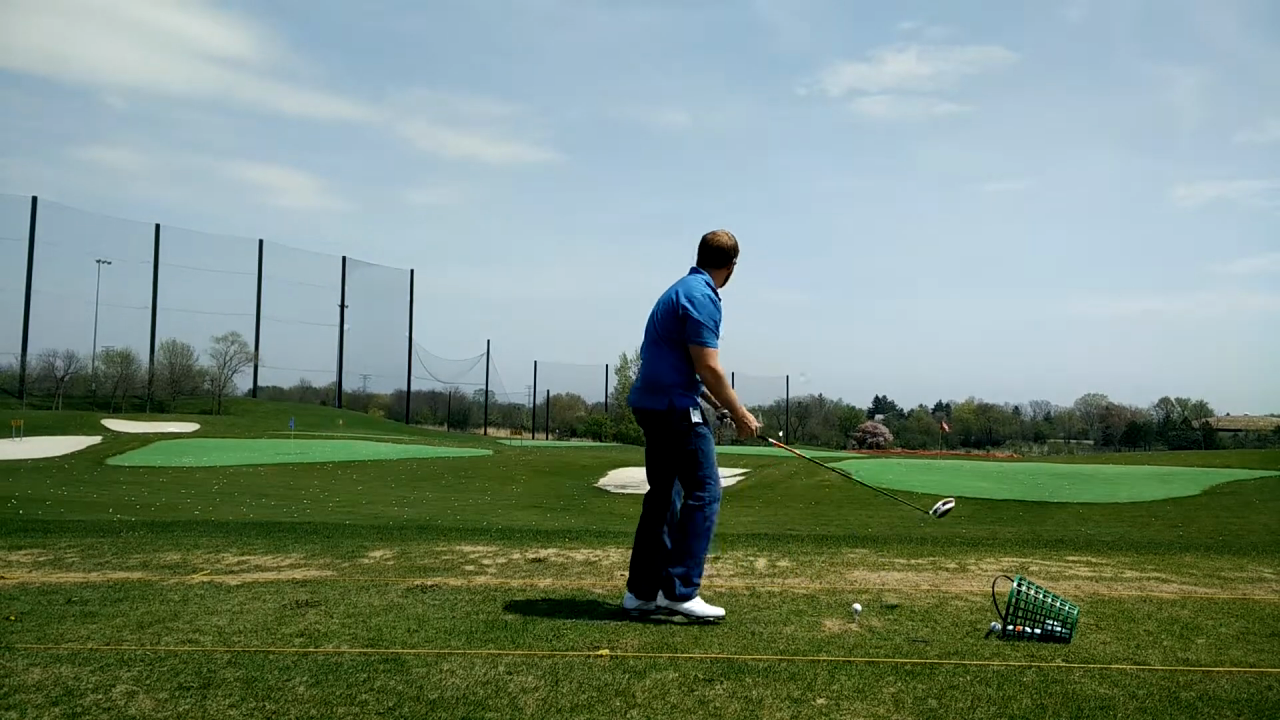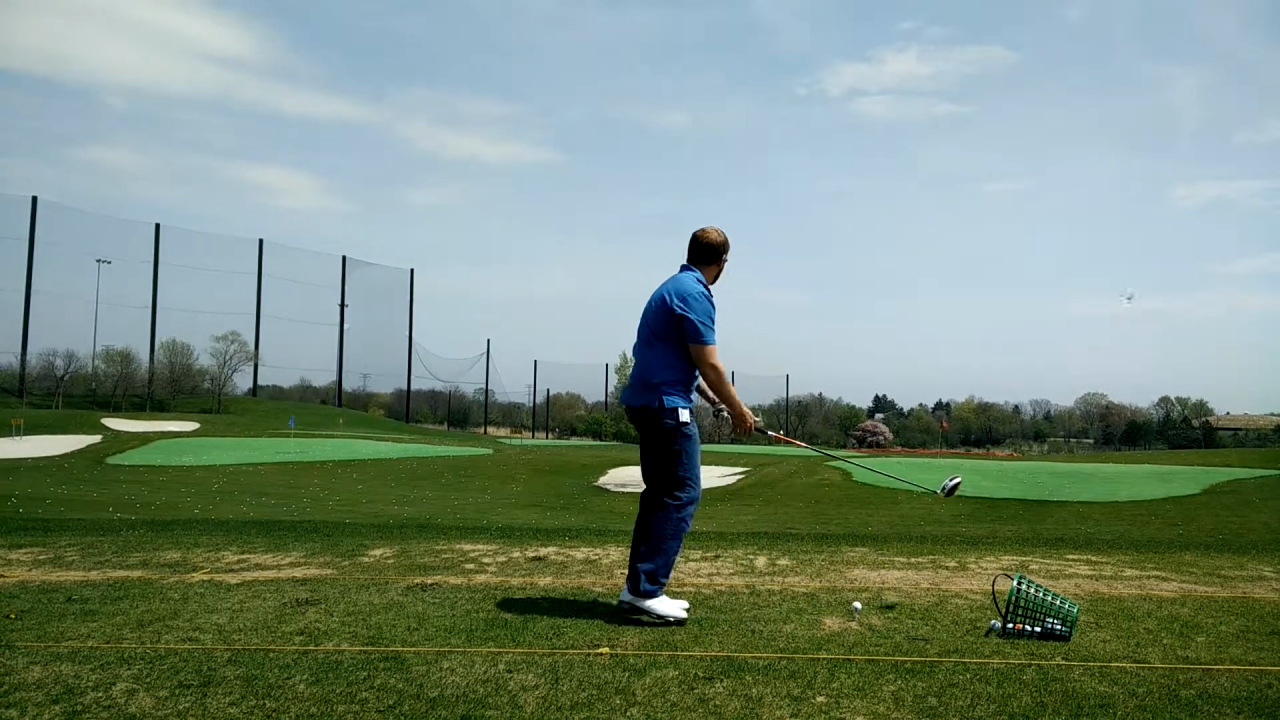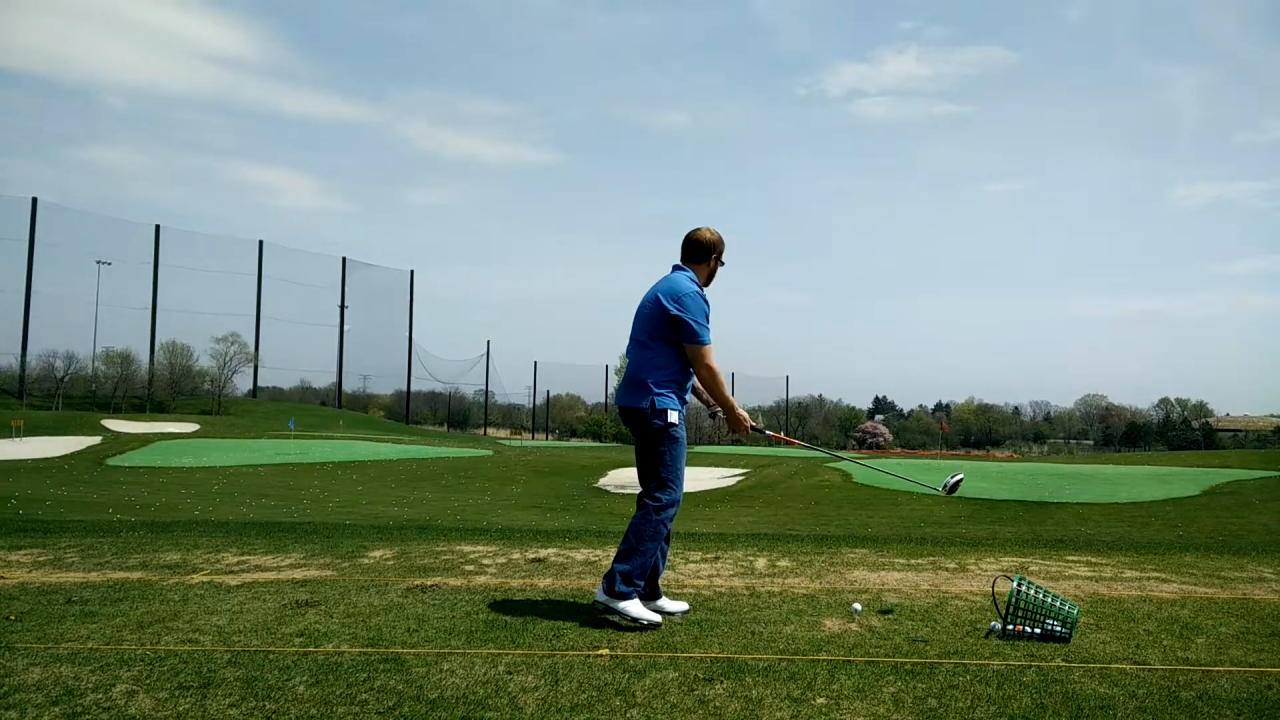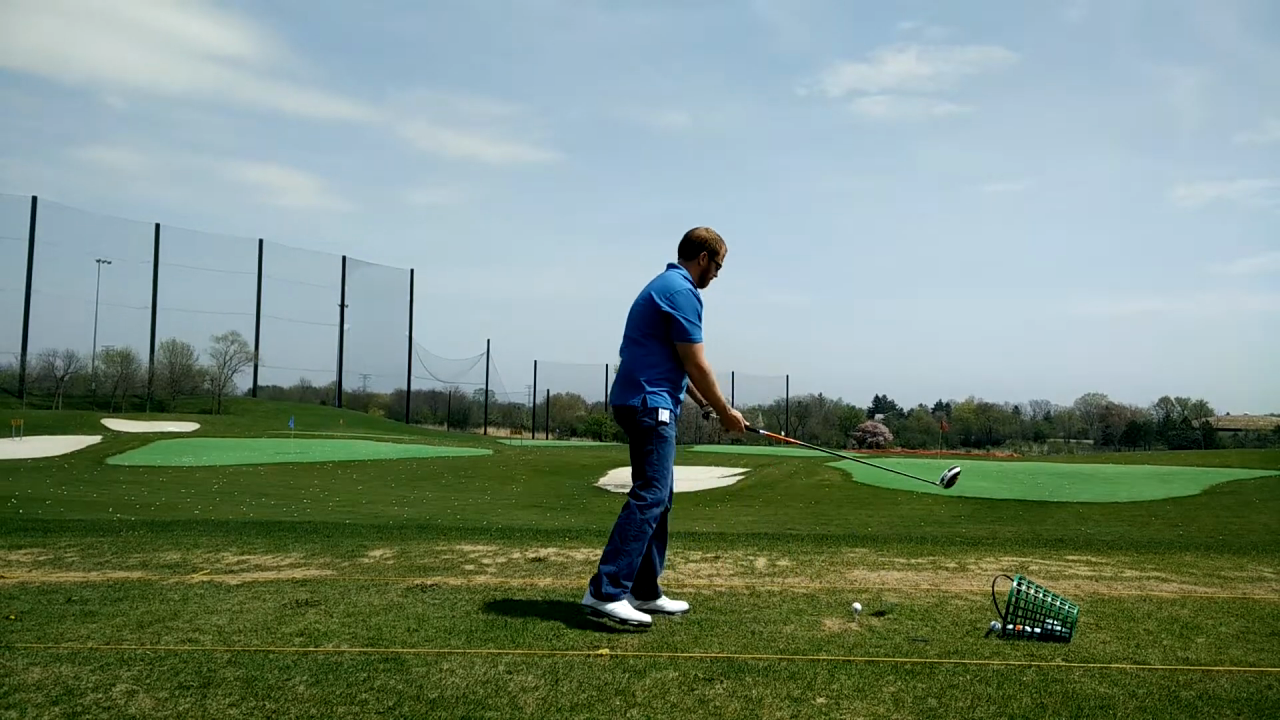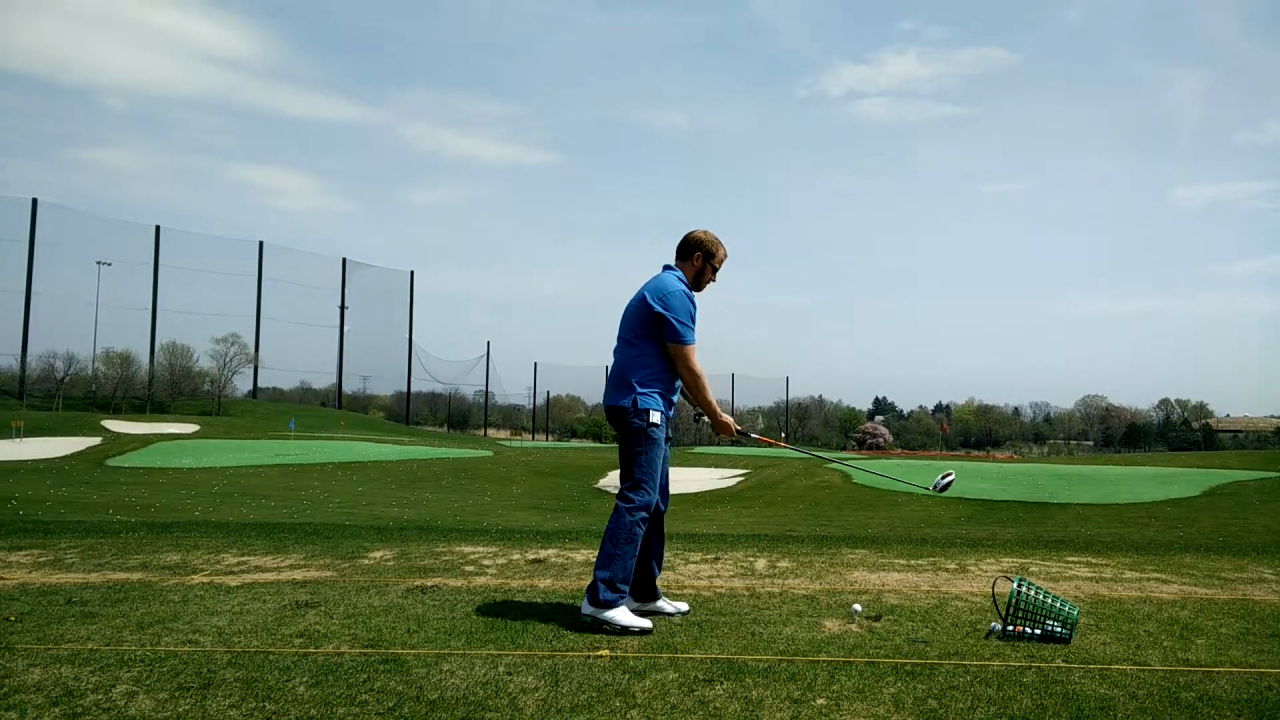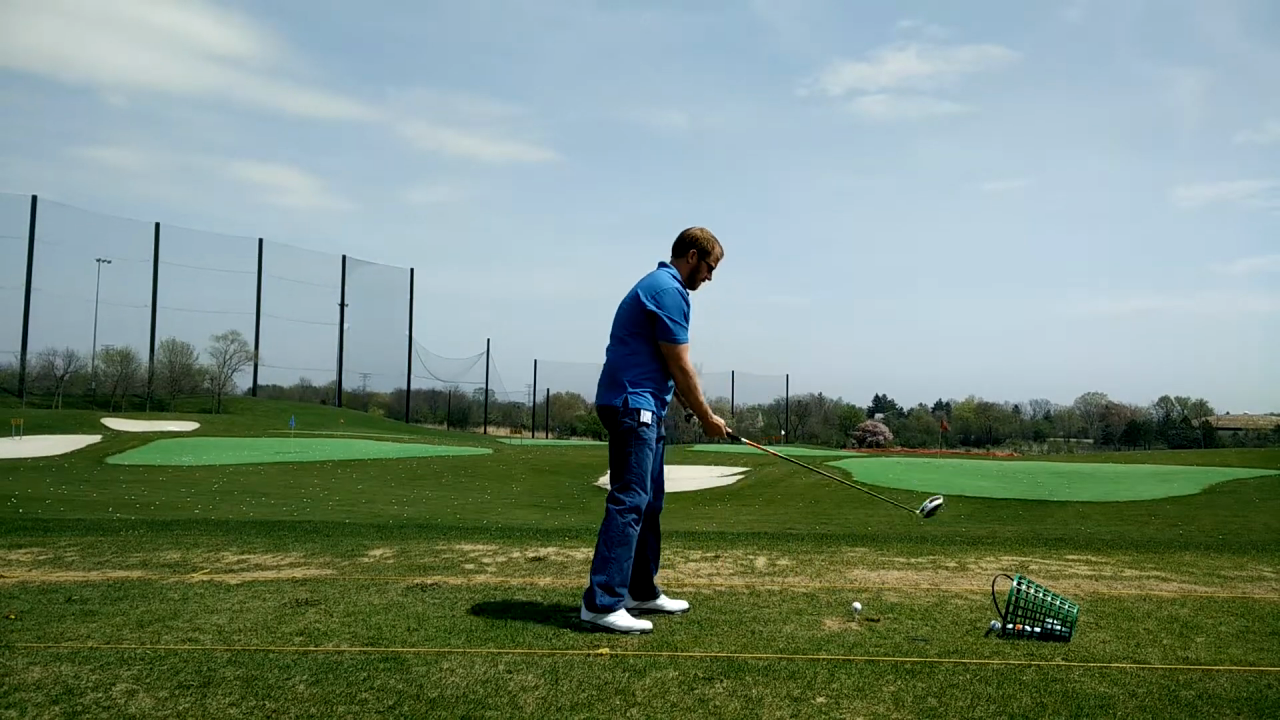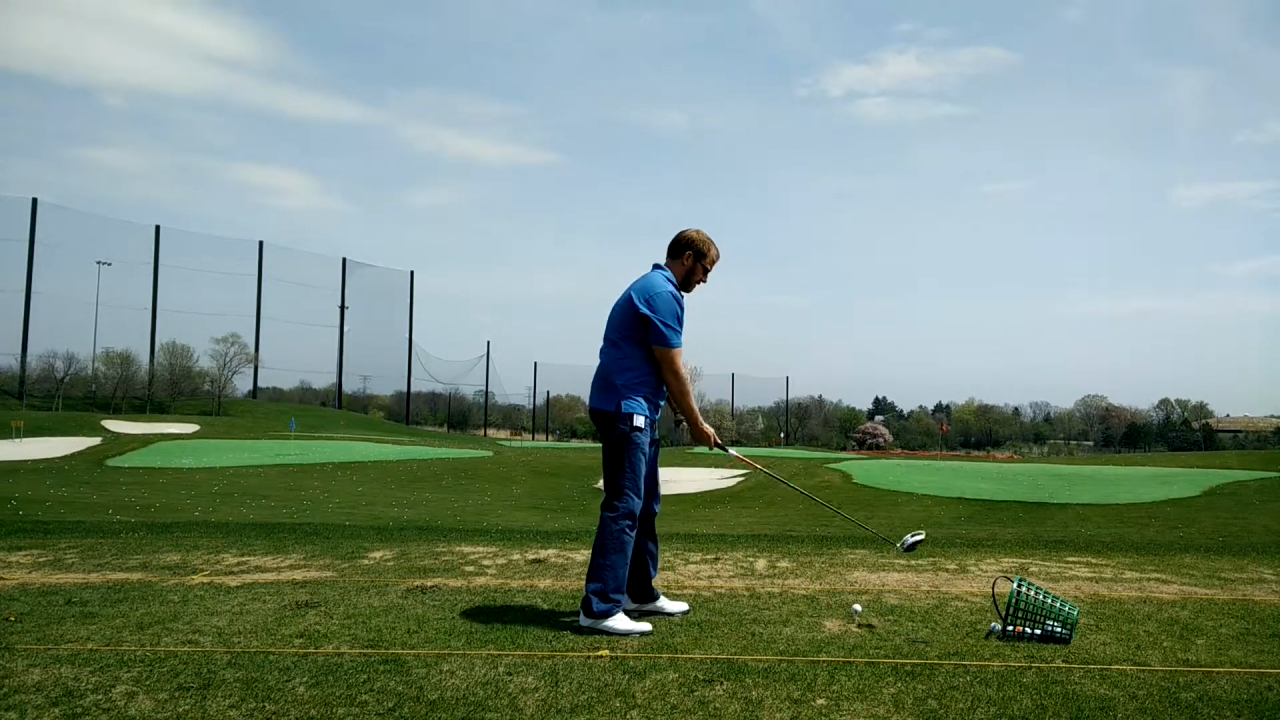
dt=0.1s
person 1, frame 1
left shoulder: (684, 289)
right shoulder: (702, 297)
right elbow: (708, 368)
left wrist: (720, 406)
right wrist: (740, 414)
left hip: (651, 404)
right hip: (674, 407)
left knee: (663, 497)
right knee: (703, 493)
left ankle: (643, 590)
right ankle: (680, 591)
person 1, frame 2
left shoulder: (674, 288)
right shoulder: (694, 294)
right elbow: (708, 365)
left wrist: (717, 402)
right wrist: (737, 409)
left hip: (647, 402)
right hip: (665, 405)
left knee: (660, 495)
right knee: (682, 493)
left ankle: (646, 586)
right ankle: (643, 586)
person 1, frame 3
left shoulder: (668, 287)
right shoulder: (688, 293)
right elbow: (704, 366)
left wrist: (712, 404)
right wrist: (732, 410)
left hip: (641, 402)
right hip: (657, 406)
left knee: (656, 496)
right knee: (664, 496)
left ankle: (644, 590)
right ankle: (619, 587)
person 1, frame 4
left shoulder: (666, 286)
right shoulder: (681, 291)
right elbow: (696, 365)
left wrist: (709, 405)
right wrist: (724, 410)
left hip: (646, 403)
right hip: (649, 405)
left knee: (657, 499)
right knee: (648, 497)
left ankle: (643, 590)
right ankle: (606, 590)
person 1, frame 5
left shoulder: (662, 287)
right shoulder: (675, 292)
right elbow: (688, 367)
left wrist: (703, 409)
right wrist: (715, 414)
left hip: (639, 405)
right hip: (641, 406)
left knee: (653, 501)
right knee: (638, 499)
left ankle: (643, 592)
right ankle: (604, 597)
person 1, frame 6
left shoulder: (657, 285)
right shoulder: (669, 290)
right elbow: (680, 366)
left wrist: (694, 411)
right wrist: (706, 416)
left hip: (637, 405)
right hip: (632, 406)
left knee: (649, 502)
right knee: (629, 499)
left ankle: (641, 590)
right ankle: (601, 602)
person 1, frame 7
left shoulder: (652, 287)
right shoulder: (663, 293)
right elbow: (673, 371)
left wrist: (685, 417)
right wrist: (696, 423)
left hip: (630, 408)
right hip: (625, 410)
left knee: (644, 505)
right knee: (624, 505)
left ankle: (640, 592)
right ankle: (599, 607)
